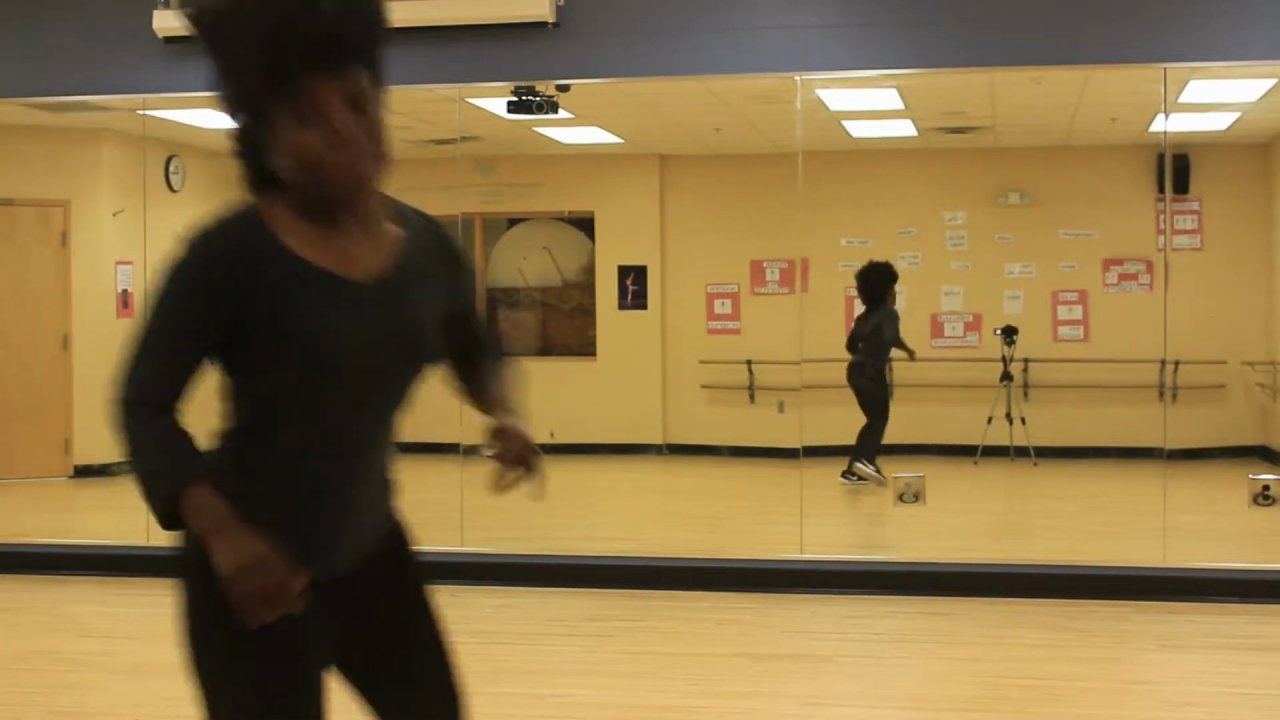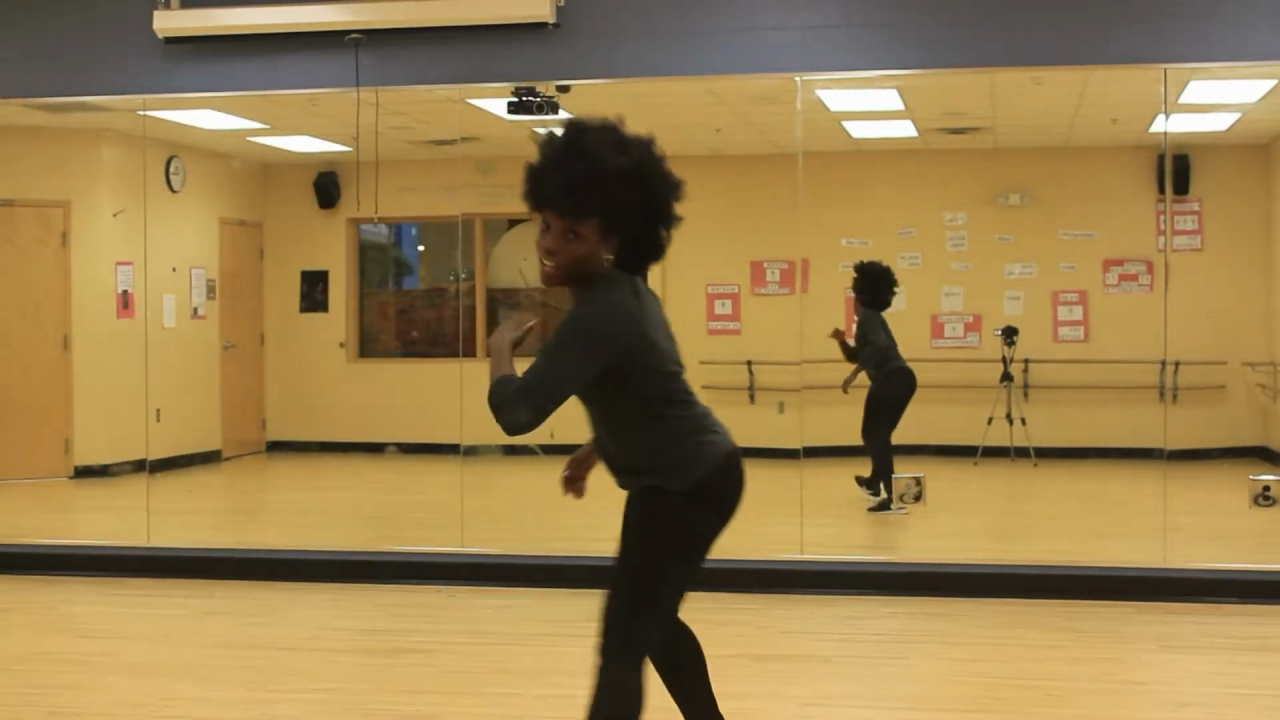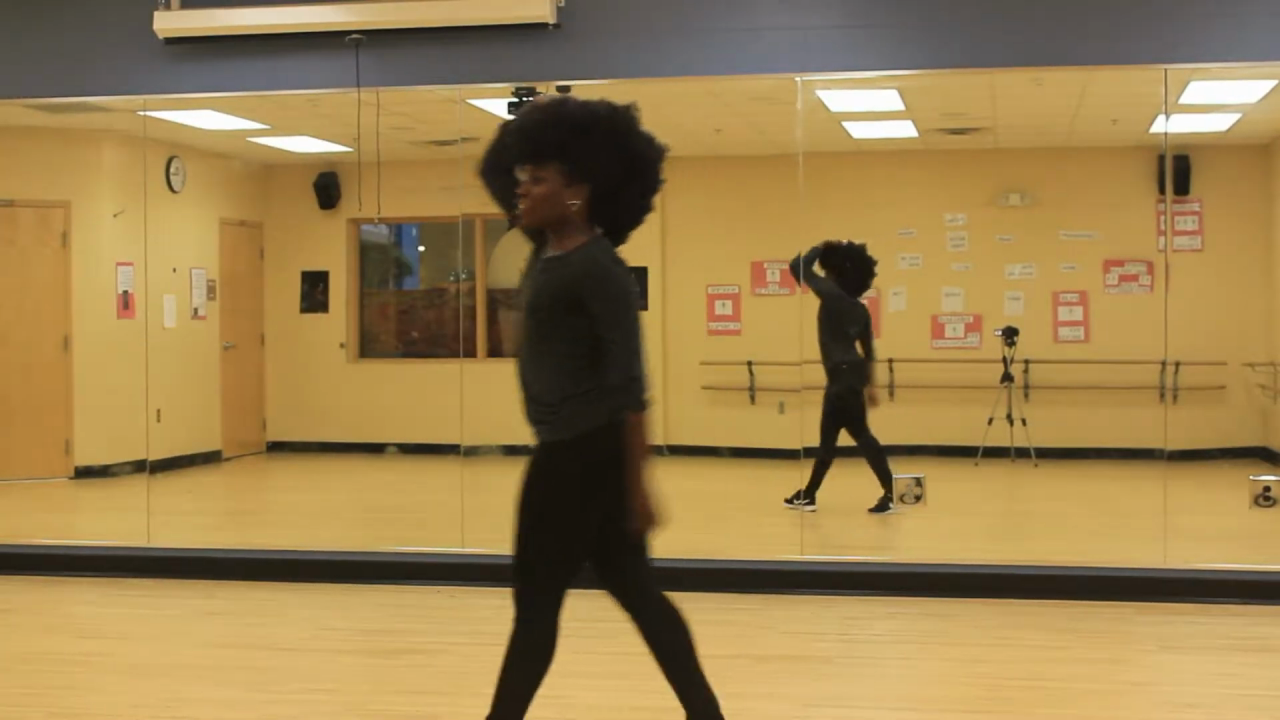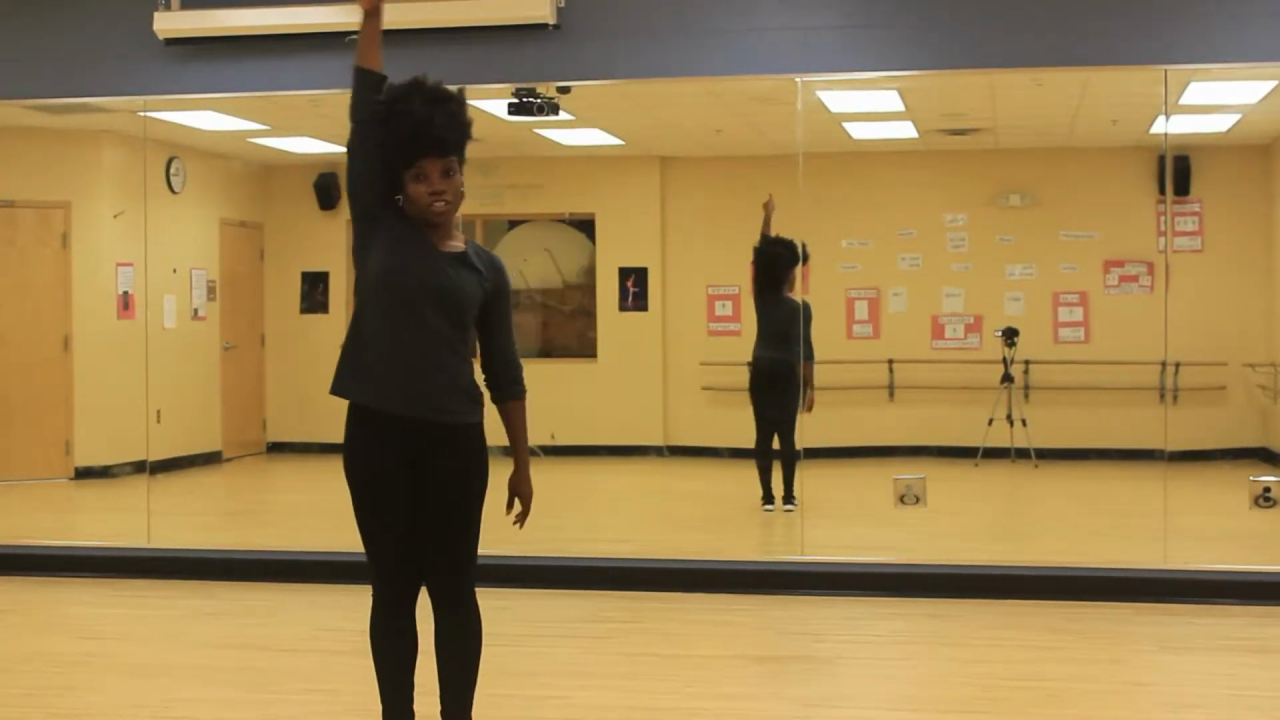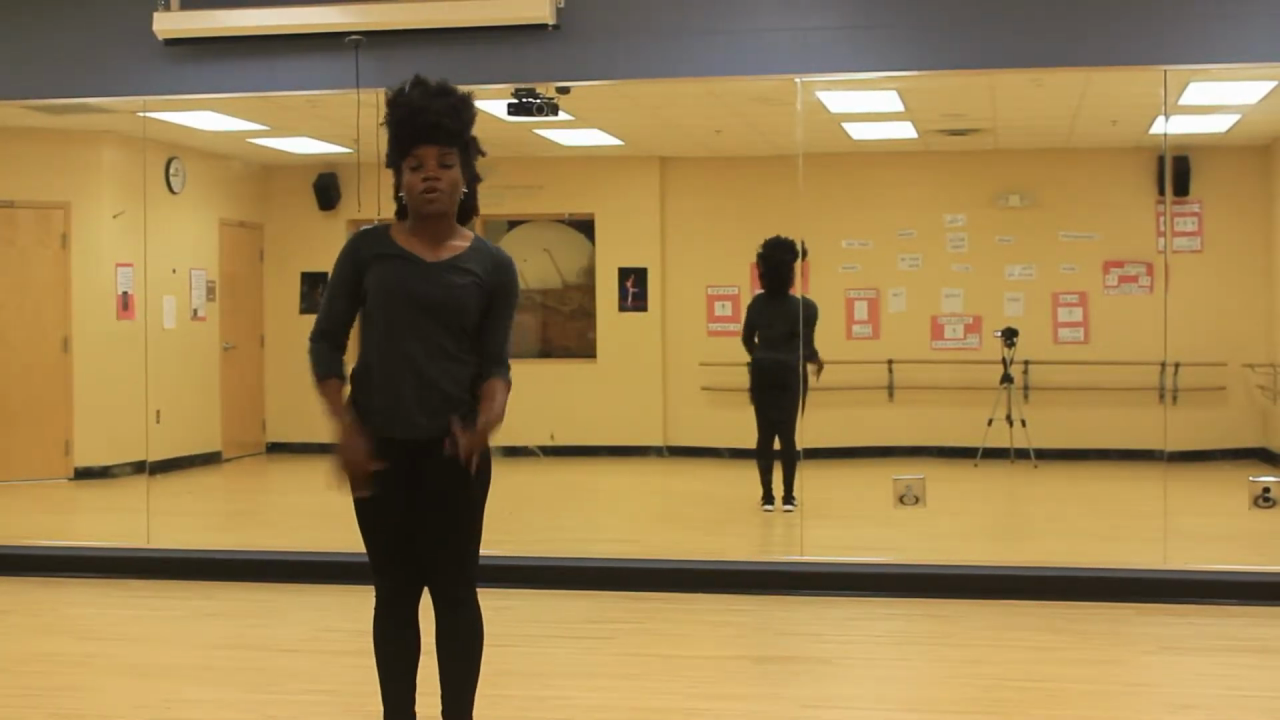
dt=1s
person 1, frame 1
left shoulder: (428, 247)
right shoulder: (228, 257)
left elbow: (473, 350)
right elbow: (145, 408)
left wrist: (503, 420)
right wrist: (222, 534)
left hip: (362, 544)
right hip: (252, 562)
person 1, frame 2
left shoulder: (596, 318)
right shoulder: (625, 295)
left elbow: (516, 413)
left wrist: (500, 351)
right wrist: (595, 454)
left hip: (689, 486)
right hip: (670, 480)
left knee: (622, 641)
right knee: (647, 620)
person 1, frame 3
left shoulder: (598, 268)
right shoulder: (546, 241)
left elbow: (628, 380)
right elbow: (493, 168)
left wrist: (637, 481)
right wrist: (529, 116)
left hip: (583, 450)
right hip: (571, 447)
left knee: (536, 596)
right knee: (634, 589)
person 1, frame 4
left shoulder: (486, 268)
right shoulder: (377, 229)
left elbow: (509, 372)
right elbow: (368, 125)
left wrist: (520, 461)
left hip: (452, 439)
right hip: (376, 432)
left knee: (452, 586)
right knee: (391, 589)
person 1, frame 5
left shoulder: (490, 264)
right shoulder: (368, 248)
left elbow: (496, 369)
right elbow: (326, 341)
left wrist: (491, 414)
right wrist: (344, 425)
left hip: (451, 442)
right hip: (380, 441)
left knee: (454, 587)
right knee: (394, 587)
person 2, frame 1
left shoulder: (864, 316)
right shoulder: (889, 313)
left elbow: (851, 345)
right elbow: (889, 337)
right wrist: (905, 348)
left hip: (856, 371)
right hip: (872, 373)
left knee: (874, 419)
right knee: (878, 419)
left ankle: (851, 470)
right ankle: (866, 461)
person 2, frame 2
left shoulder: (868, 317)
right shoulder: (872, 319)
left elbow: (881, 346)
right elbow: (855, 356)
left wrist: (855, 372)
right wrist: (841, 340)
left hip: (890, 380)
right hip: (904, 379)
left knee: (872, 435)
right knee: (881, 434)
left ankle: (892, 497)
right ankle: (873, 483)
person 2, frame 3
left shoulder: (829, 293)
right shoulder: (860, 309)
left elbow: (798, 266)
right elbow: (868, 350)
left wrist: (820, 248)
right wrist: (870, 386)
left hip: (842, 373)
right hip: (853, 372)
left knee: (858, 434)
right knee: (829, 434)
left ankle: (888, 491)
right ankle: (809, 494)
person 2, frame 4
left shoulder: (761, 296)
right shoulder: (798, 308)
left elbow: (759, 257)
right elbow: (803, 352)
left wrist: (768, 217)
right wrist: (808, 388)
left hip: (760, 372)
right hip: (785, 374)
left knee: (764, 435)
right knee: (787, 435)
left ankle: (768, 496)
right ankle: (788, 497)
person 2, frame 5
left shoulder: (757, 303)
right shoulder: (804, 306)
left elbow: (747, 340)
right elbow: (806, 349)
right wrist: (817, 363)
left hip: (762, 371)
right hip: (789, 373)
left knee: (765, 434)
right knee: (787, 433)
left ankle: (768, 496)
right ankle: (788, 496)
